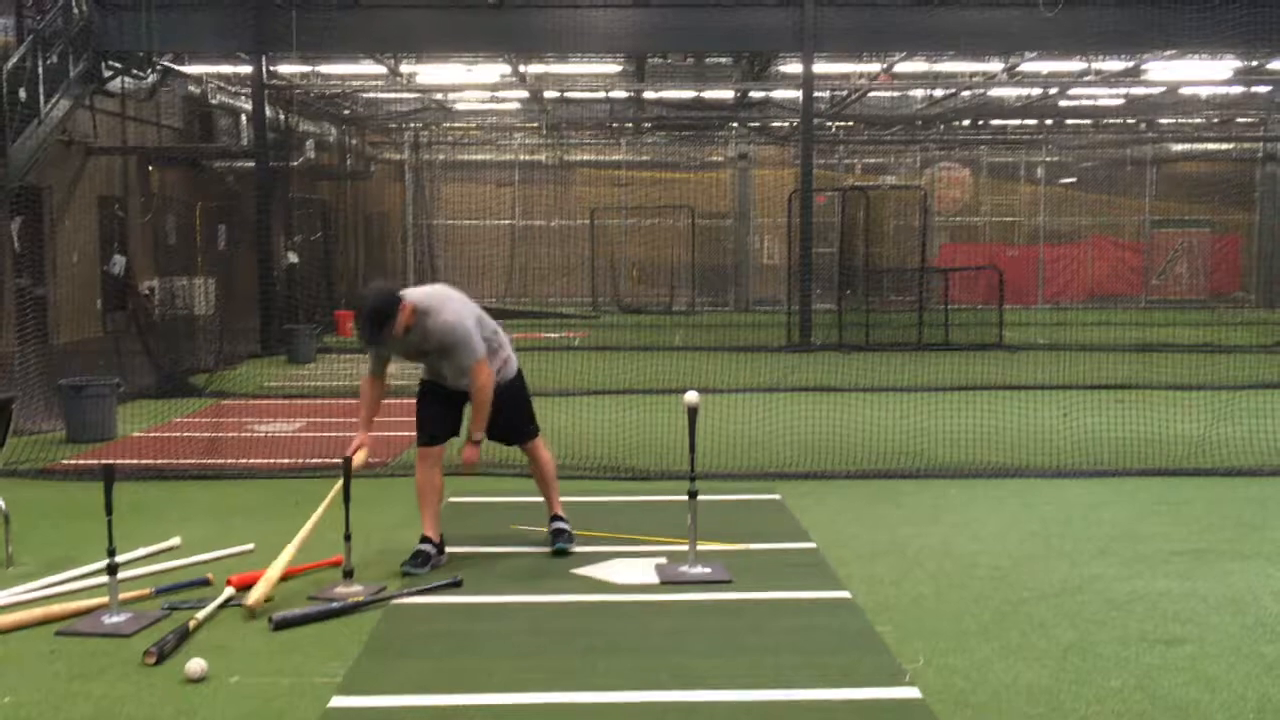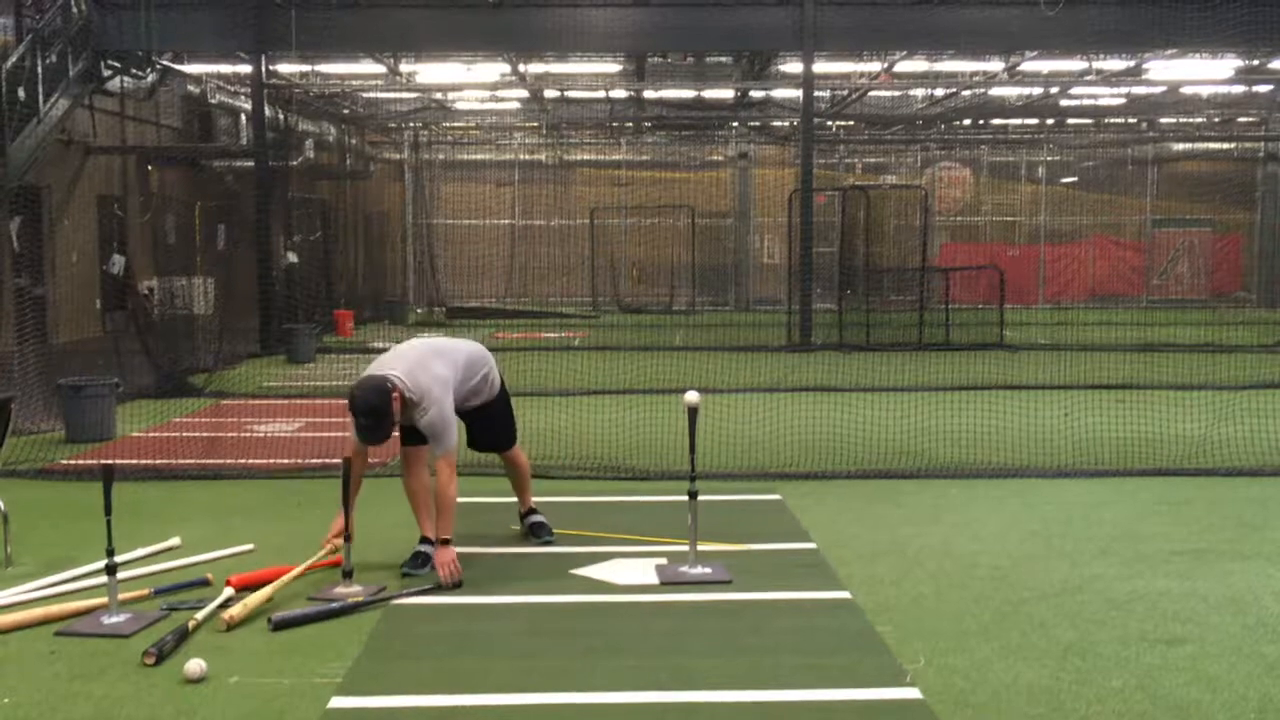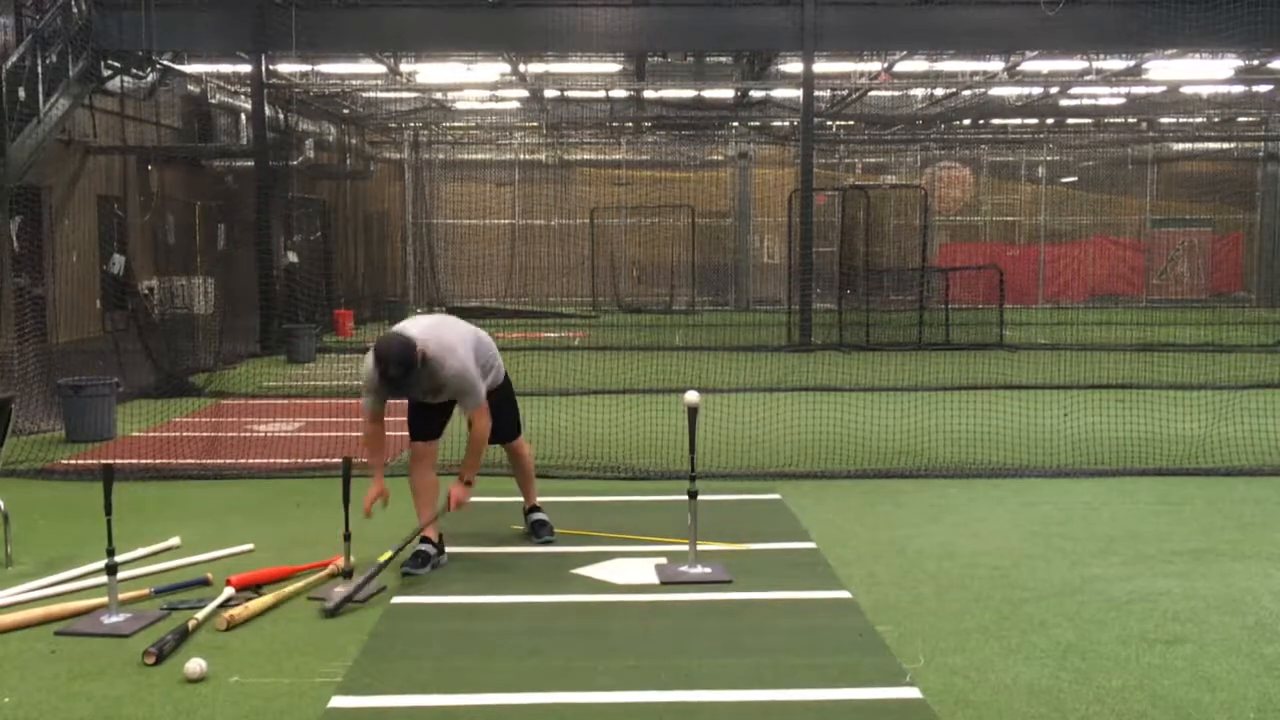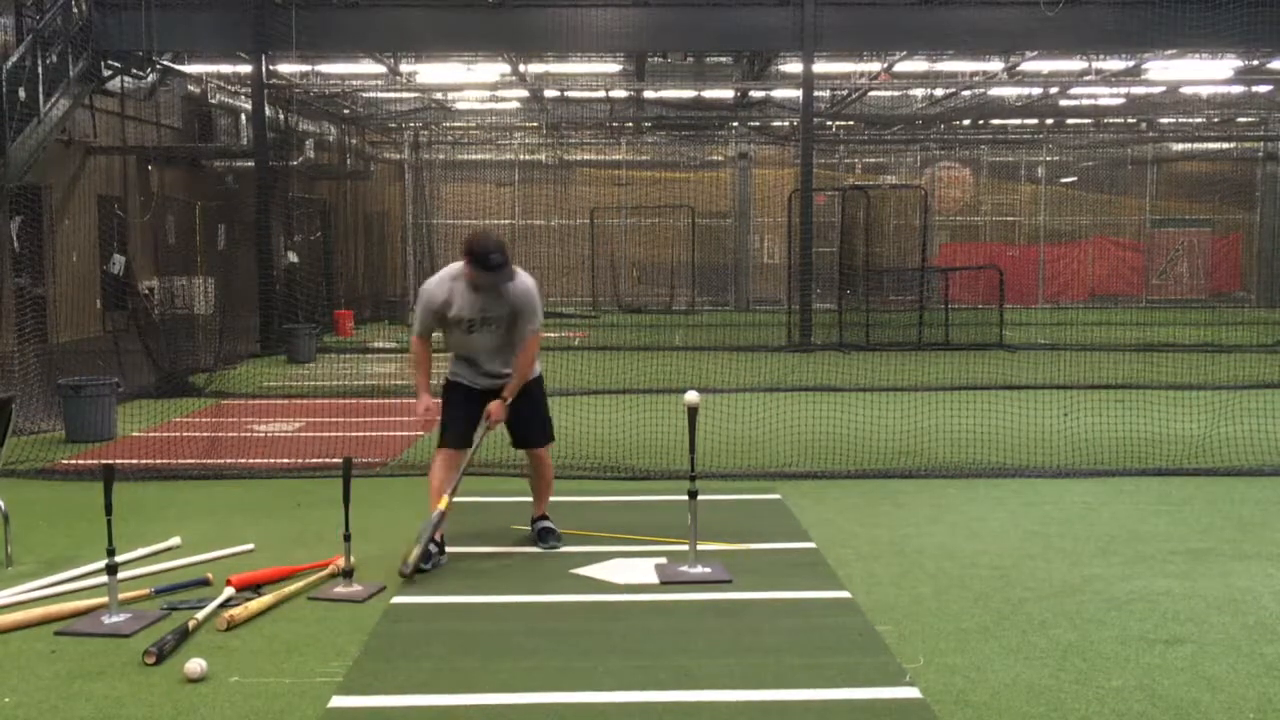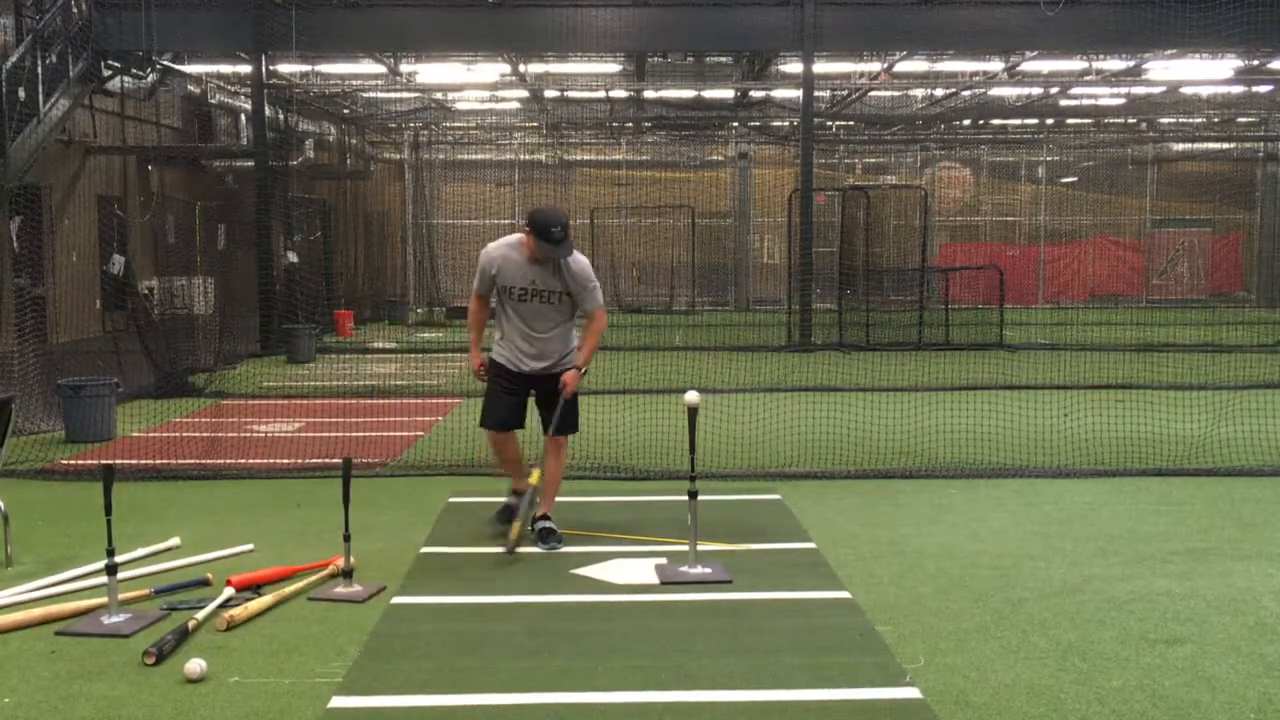
dt=0.4s
person 1, frame 1
left shoulder: (448, 317)
right shoulder: (381, 326)
left elbow: (482, 378)
right elbow: (374, 378)
left wrist: (475, 439)
right wrist: (363, 429)
left hip: (495, 372)
right hip: (439, 379)
left knee: (530, 441)
right knee: (427, 453)
left ankle: (557, 518)
right ankle: (431, 541)
person 1, frame 2
left shoulder: (430, 403)
right shoulder: (368, 396)
left elbow: (446, 476)
right elbow: (357, 454)
left wrist: (445, 543)
right wrist: (345, 513)
left hip: (478, 380)
left knee: (508, 450)
right knee: (411, 457)
left ankle: (528, 510)
right ankle: (427, 540)
person 1, frame 3
left shoulder: (455, 362)
right shoulder: (376, 368)
left elbow: (481, 423)
right elbow: (373, 421)
left wrist: (465, 480)
right wrist: (377, 478)
left hip: (483, 371)
right hip: (429, 386)
left knee: (513, 442)
right knee: (420, 452)
left ankle: (533, 509)
right ankle: (431, 540)
person 1, frame 4
left shoulder: (522, 286)
right shoulder: (437, 289)
left elbow: (530, 347)
right elbow: (421, 339)
left wrist: (505, 399)
right wrist: (424, 392)
left hip: (519, 378)
right hip: (465, 378)
left knee: (539, 450)
right knee: (448, 451)
left ankle: (541, 518)
right ankle: (436, 539)
person 1, frame 5
left shoulder: (577, 266)
right shoulder: (494, 255)
left elbow: (598, 319)
right elbow: (479, 300)
left wrist: (579, 368)
right wrist: (475, 349)
left hip: (560, 364)
right hip: (508, 360)
left knee: (558, 438)
right knee: (498, 432)
left ankle: (543, 516)
right ankle: (518, 489)
